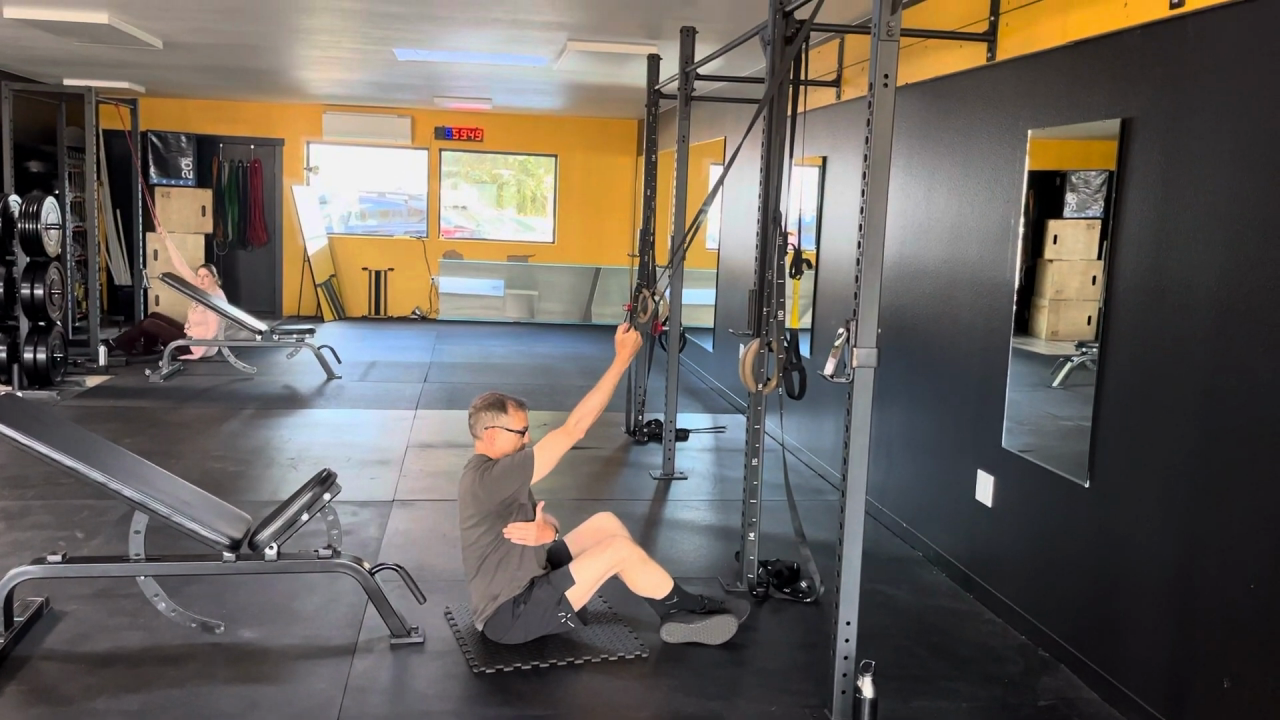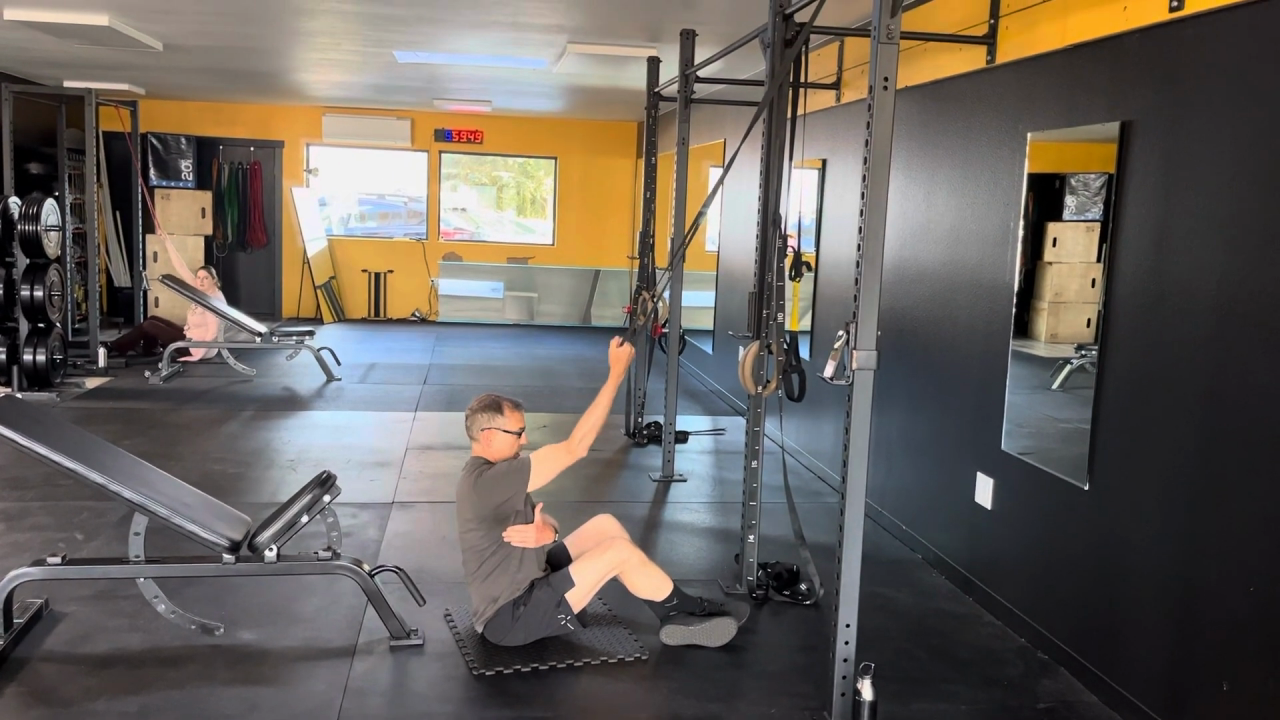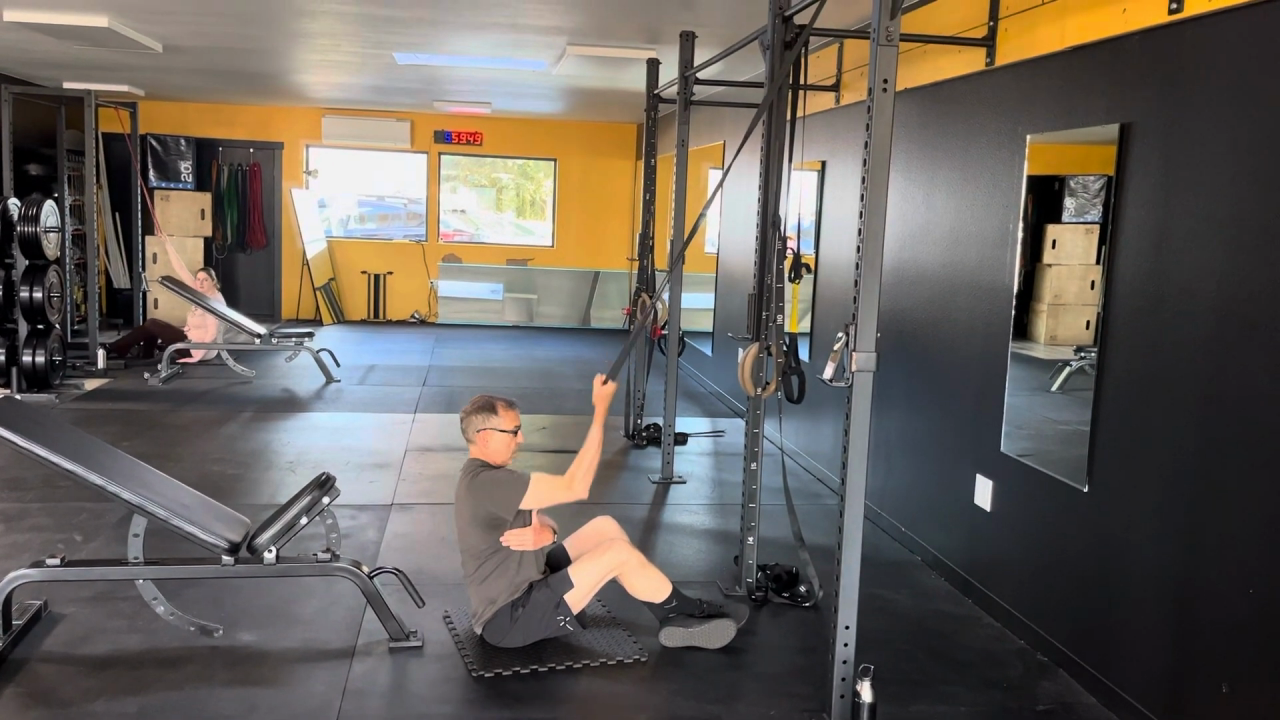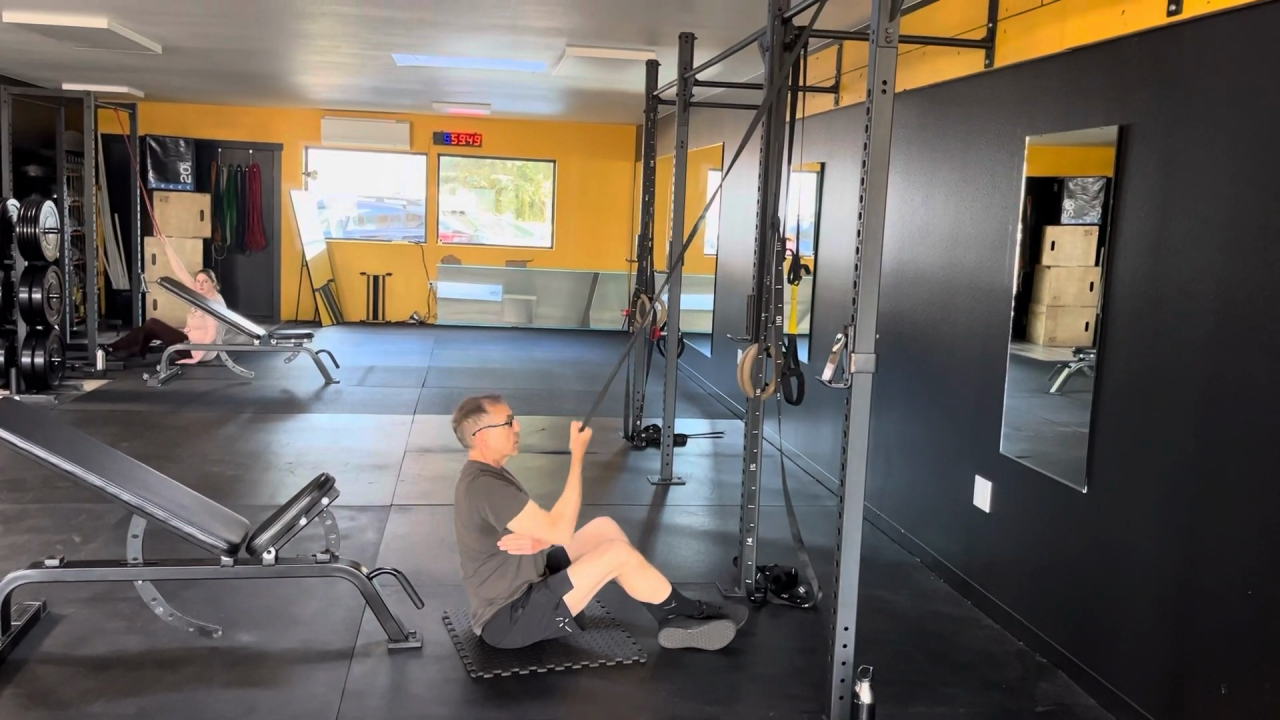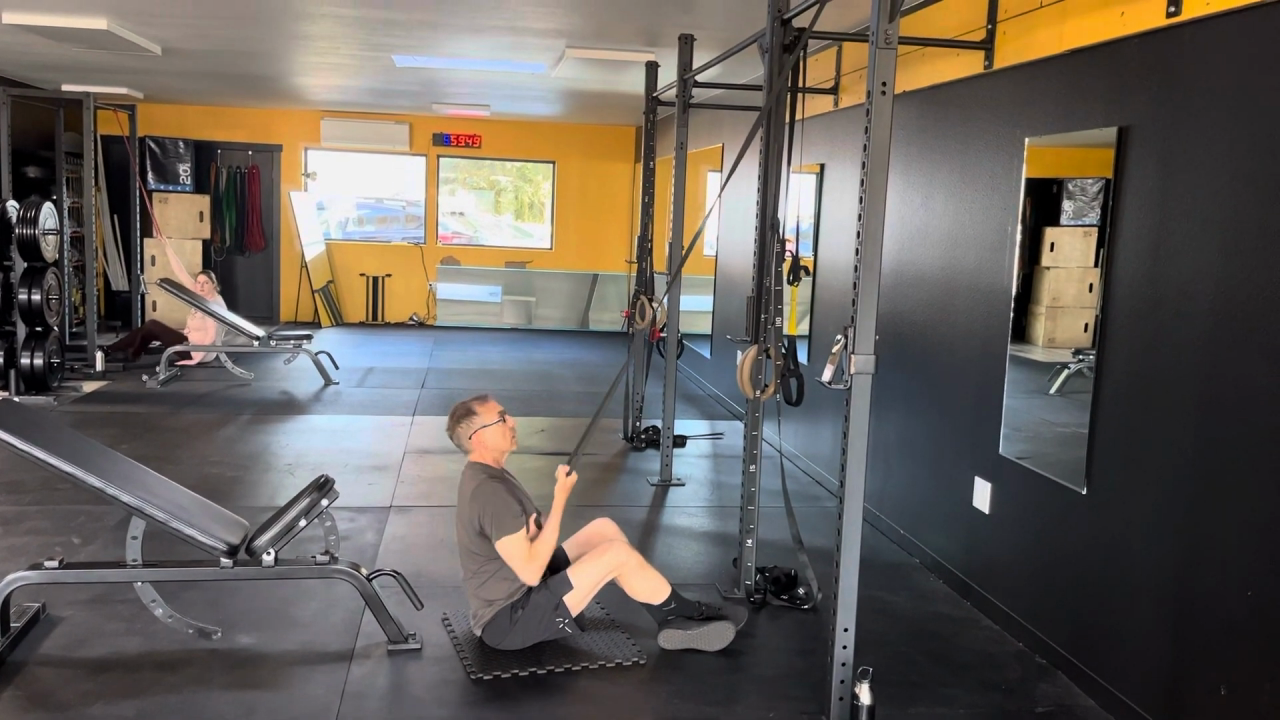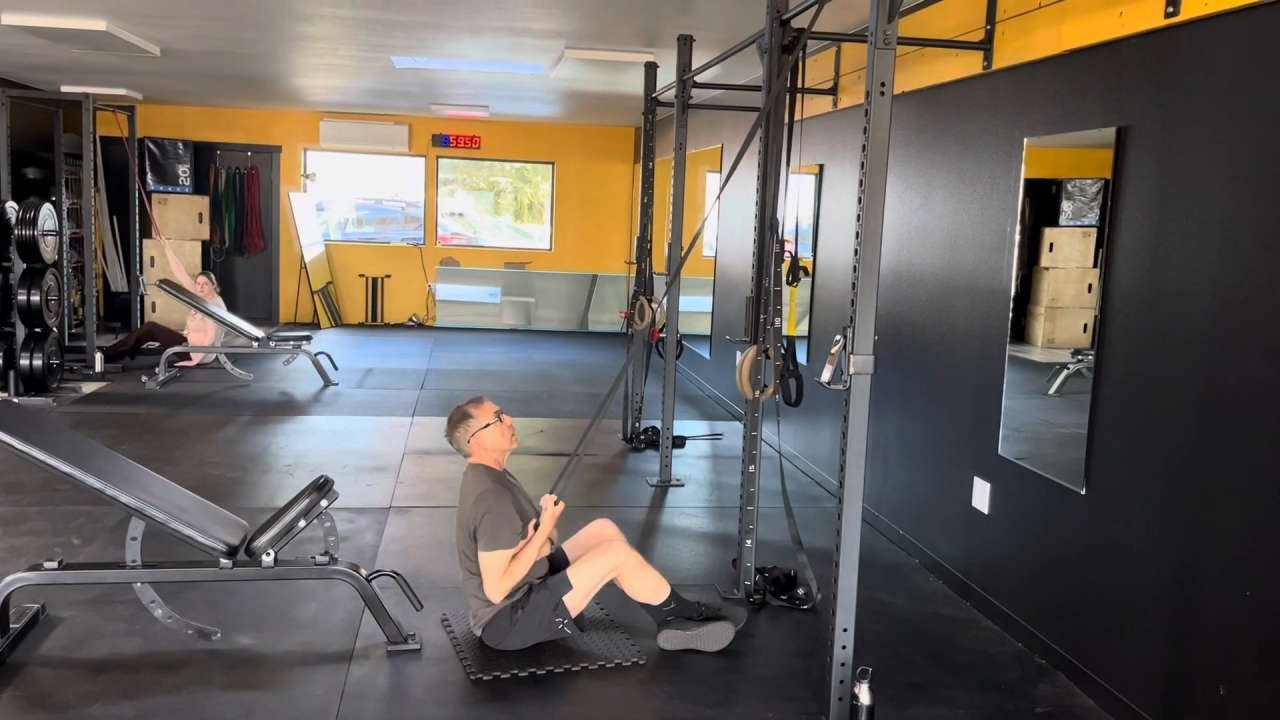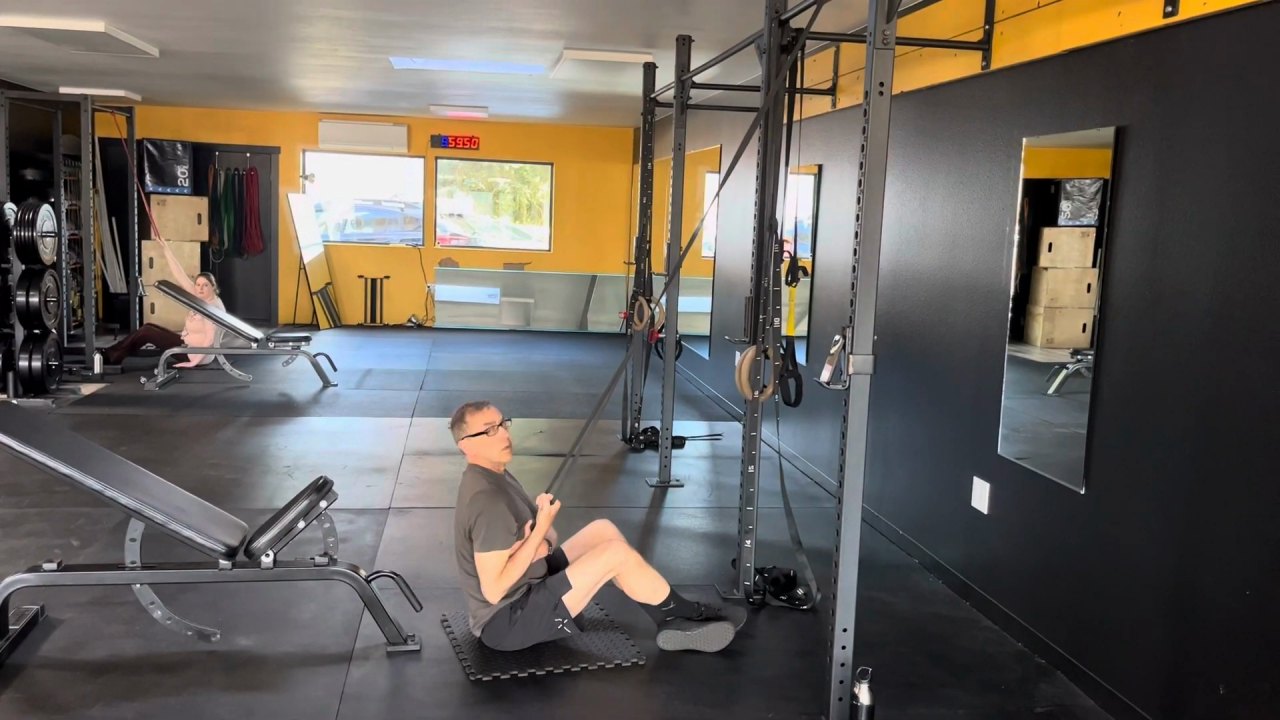
dt=0.2s
person 1, frame 1
left shoulder: (489, 472)
right shoulder: (492, 478)
left elbow: (540, 516)
right elbow: (573, 430)
left wrist: (548, 531)
right wrist: (622, 358)
left hip: (522, 585)
right hip: (510, 615)
left knee: (604, 523)
right knee: (619, 548)
left ankle: (680, 611)
right ankle: (694, 608)
person 1, frame 2
left shoulder: (488, 475)
right shoulder: (490, 480)
left elbow: (543, 519)
right elbow: (575, 448)
left wrist: (547, 532)
right wrist: (616, 373)
left hip: (523, 585)
right hip: (510, 617)
left knee: (604, 525)
right knee: (619, 549)
left ankle: (680, 614)
right ankle: (694, 610)
person 1, frame 3
left shoulder: (486, 475)
right shoulder: (487, 484)
left elbow: (540, 517)
right elbow: (575, 488)
left wrist: (545, 535)
right wrist: (600, 411)
left hip: (522, 585)
right hip: (508, 618)
left knee: (605, 527)
right knee: (619, 552)
left ankle: (677, 616)
right ankle: (694, 614)
person 1, frame 4
left shoulder: (488, 474)
right shoulder: (485, 488)
left elbow: (541, 525)
right elbow: (562, 531)
left wrist: (538, 537)
right wrist: (577, 456)
left hip: (520, 589)
right hip: (508, 620)
left knee: (603, 528)
right knee: (617, 553)
left ankle: (676, 619)
right ankle: (694, 614)
person 1, frame 5
left shoulder: (491, 475)
right shoulder: (488, 492)
right elbow: (532, 572)
left wrist: (538, 539)
right wrist: (560, 499)
left hip: (518, 594)
right hip: (508, 621)
left knee: (604, 529)
right knee: (618, 553)
left ankle: (676, 621)
right ankle: (694, 615)
person 1, frame 6
left shoulder: (493, 476)
right shoulder: (492, 497)
left elbow: (547, 534)
right elbow: (496, 589)
left wrist: (544, 543)
right wrist: (543, 532)
left hip: (525, 589)
right hip: (507, 621)
left knee: (603, 530)
right knee: (617, 553)
left ankle: (675, 620)
right ankle: (694, 614)
person 1, frame 7
left shoulder: (495, 476)
right shoulder: (486, 500)
left elbow: (548, 535)
right elbow: (494, 590)
left wrist: (542, 546)
right wrist: (540, 531)
left hip: (525, 589)
right hip: (506, 622)
left knee: (603, 530)
right knee: (617, 553)
left ankle: (674, 621)
right ankle: (693, 614)
